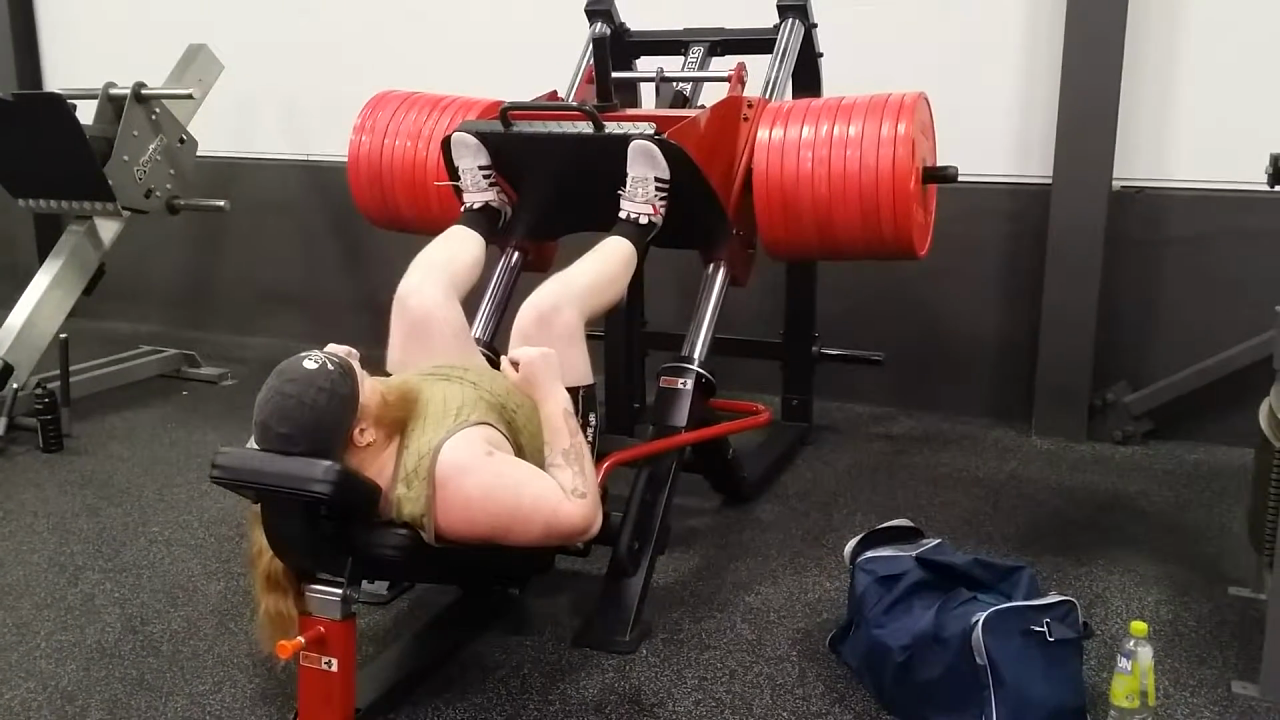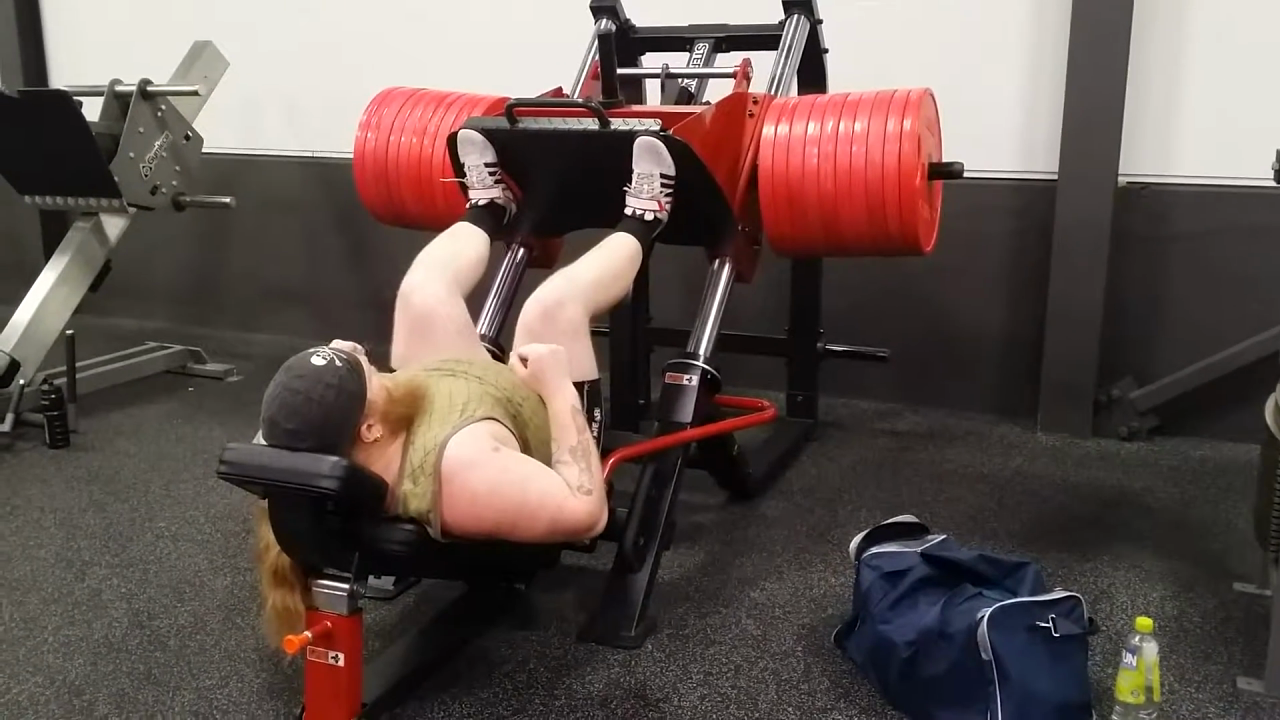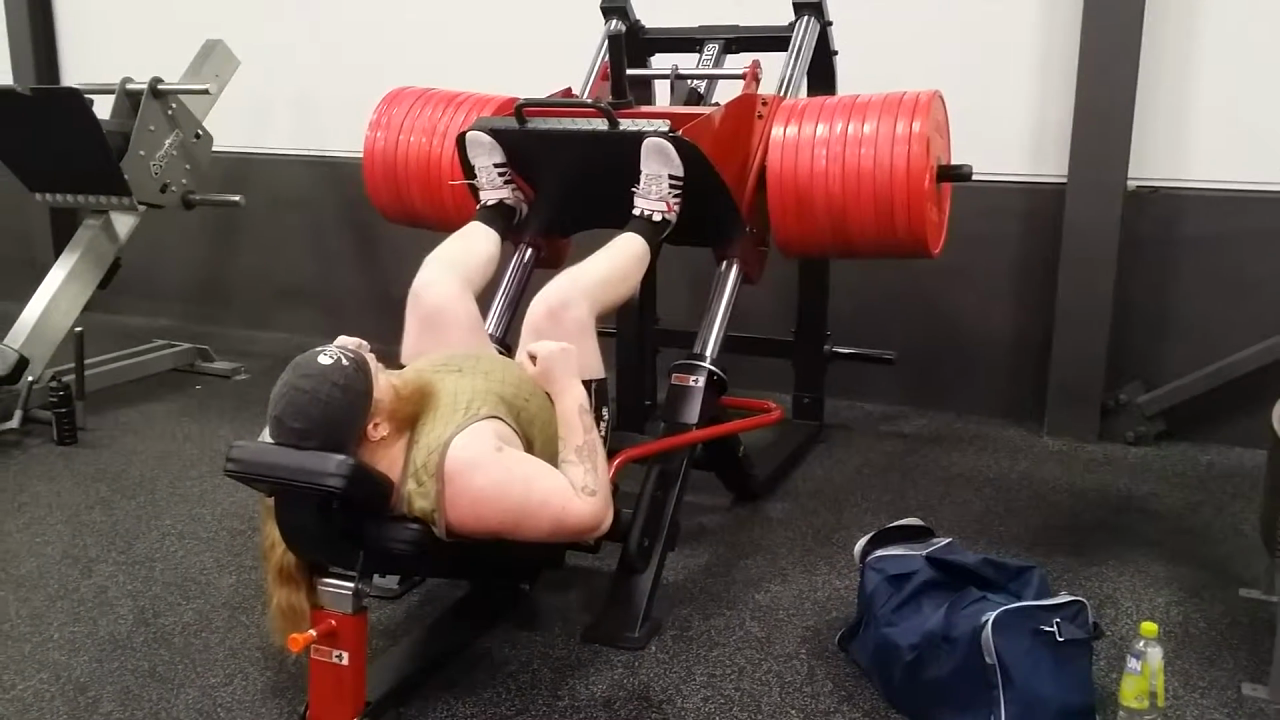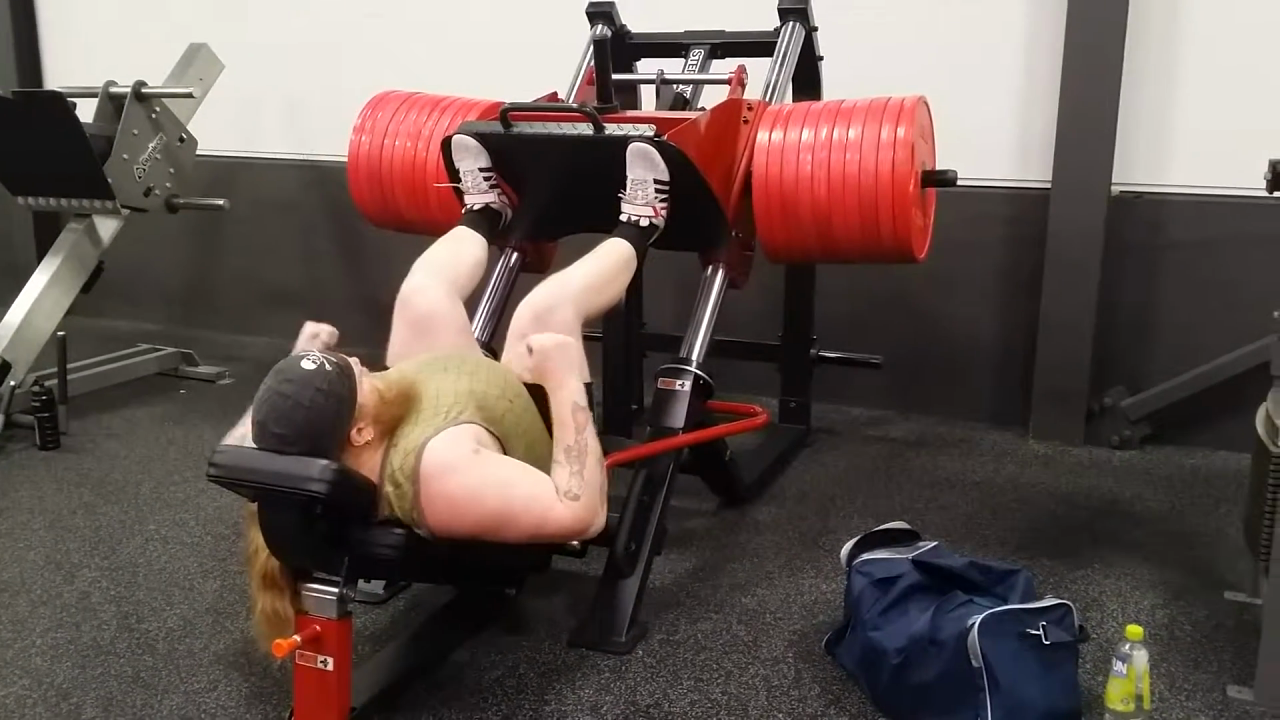
dt=0.4s
person 1, frame 1
left shoulder: (298, 459)
right shoulder: (453, 473)
right elbow: (581, 516)
left wrist: (330, 379)
right wrist: (551, 393)
right hip: (540, 429)
left knee: (420, 295)
right knee: (549, 311)
left ankle: (482, 210)
right ankle: (635, 226)
person 1, frame 2
left shoulder: (303, 459)
right shoulder: (459, 470)
right elbow: (586, 513)
left wrist: (336, 377)
right wrist: (559, 391)
right hip: (546, 429)
left knee: (423, 291)
right knee: (554, 307)
left ankle: (489, 207)
right ankle: (641, 222)
person 1, frame 3
left shoulder: (310, 457)
right shoulder: (463, 469)
right elbow: (591, 513)
left wrist: (334, 377)
right wrist: (566, 389)
right hip: (555, 451)
left knee: (435, 288)
right knee: (560, 305)
left ankle: (499, 208)
right ankle: (649, 224)
person 1, frame 4
right shoulder: (441, 470)
left elbow: (234, 451)
right elbow: (581, 513)
left wrist: (300, 361)
right wrist: (563, 384)
left hip: (484, 466)
right hip: (540, 465)
left knee: (423, 294)
right knee: (546, 310)
left ankle: (485, 212)
right ankle: (637, 229)
